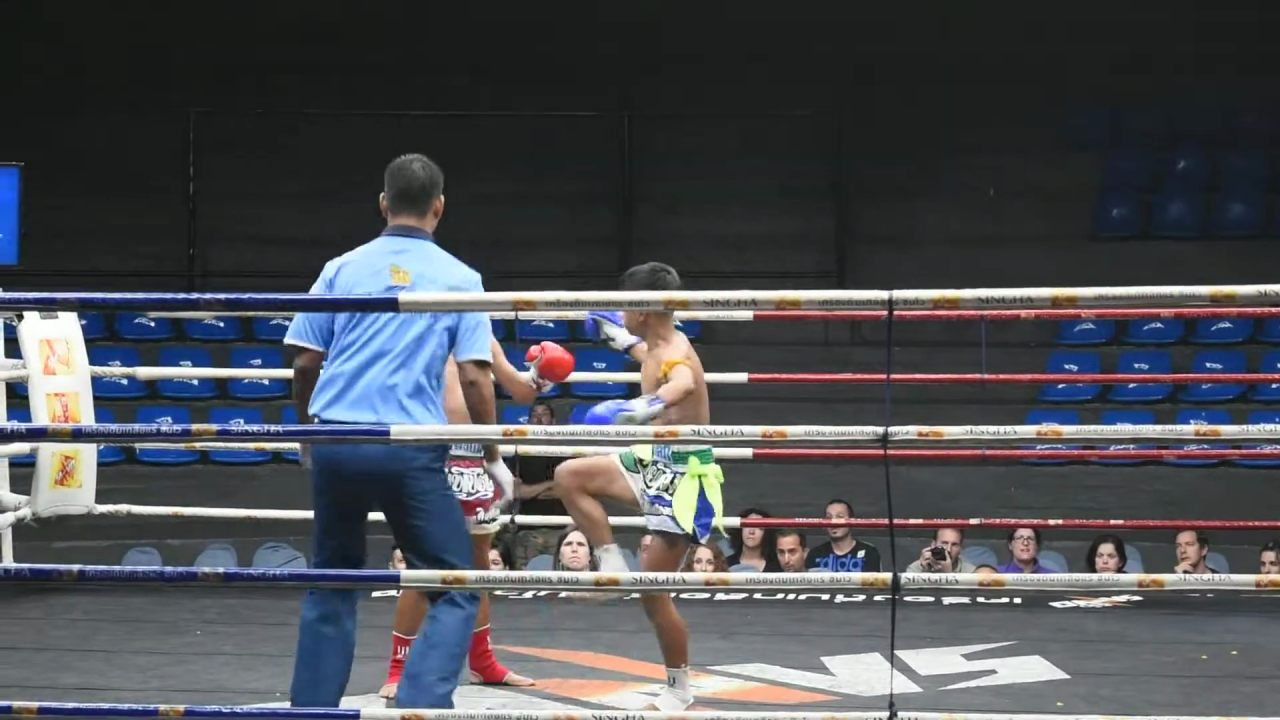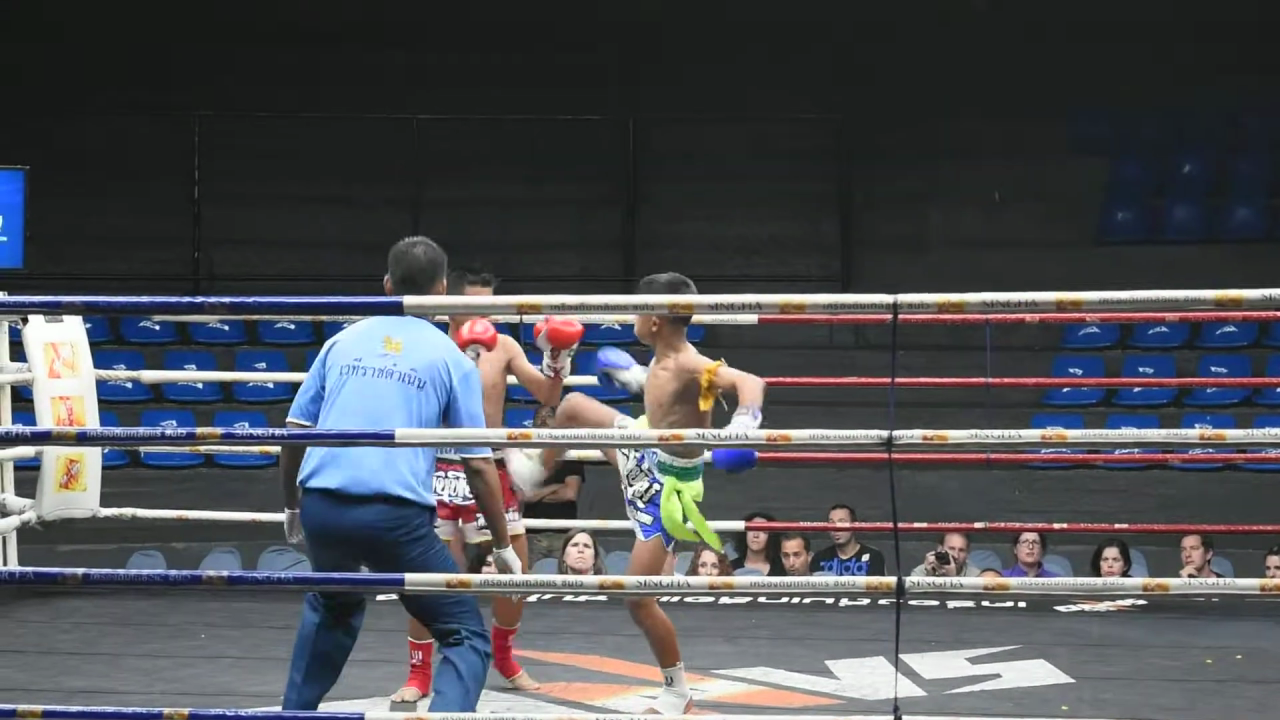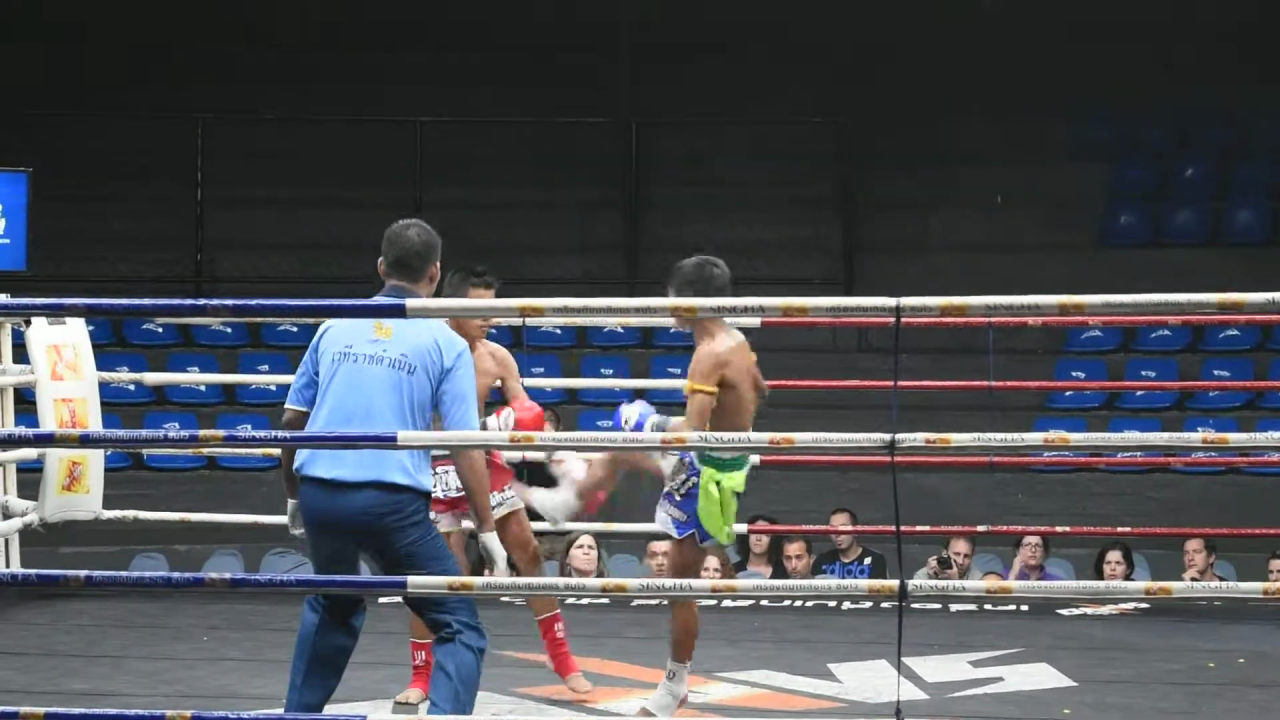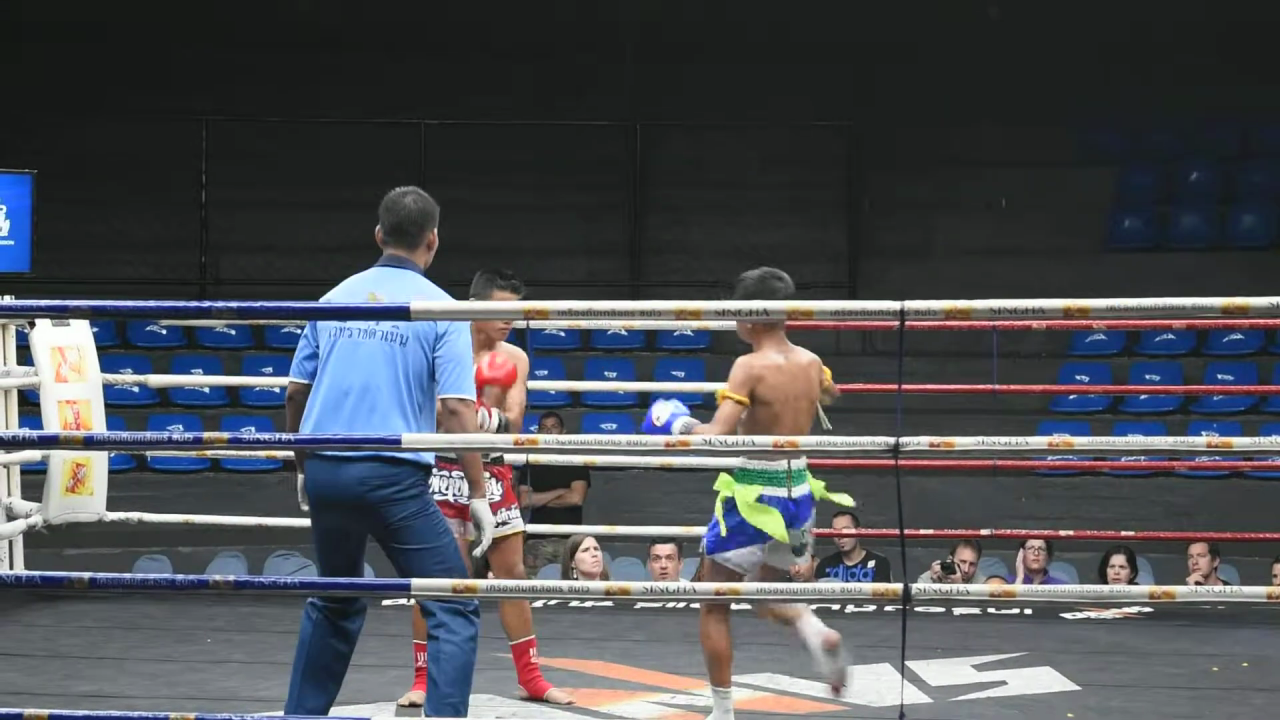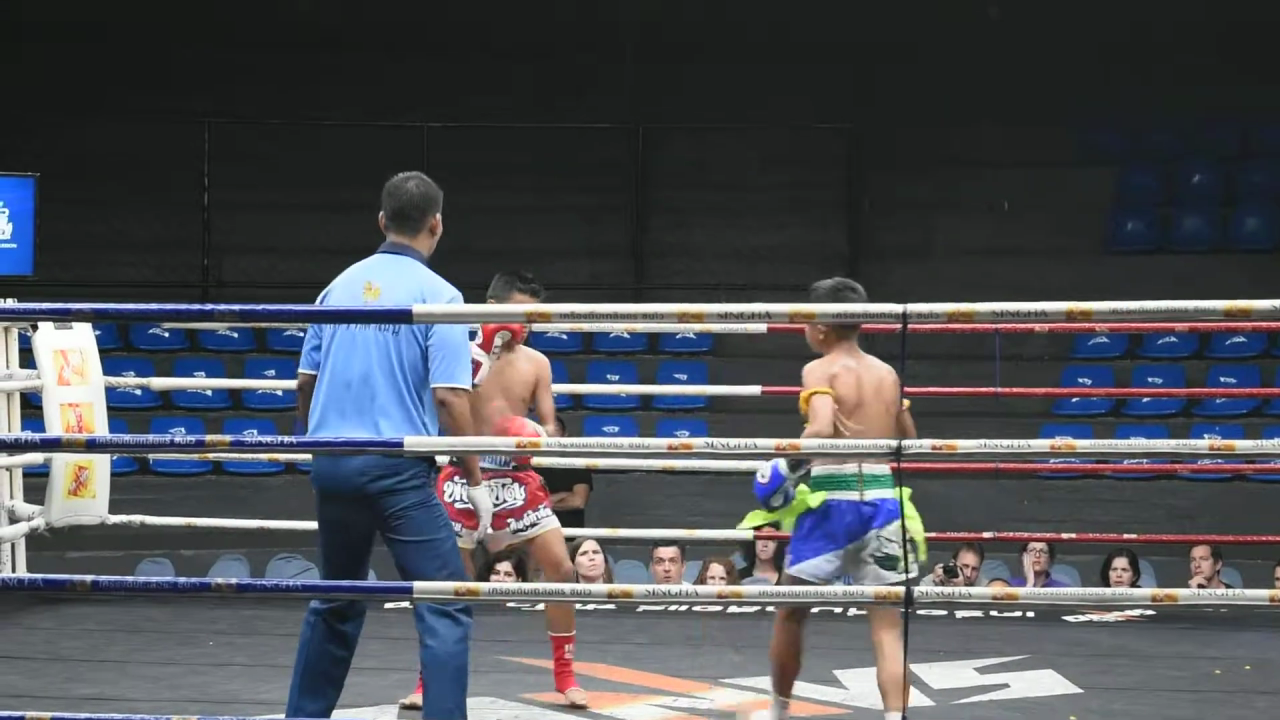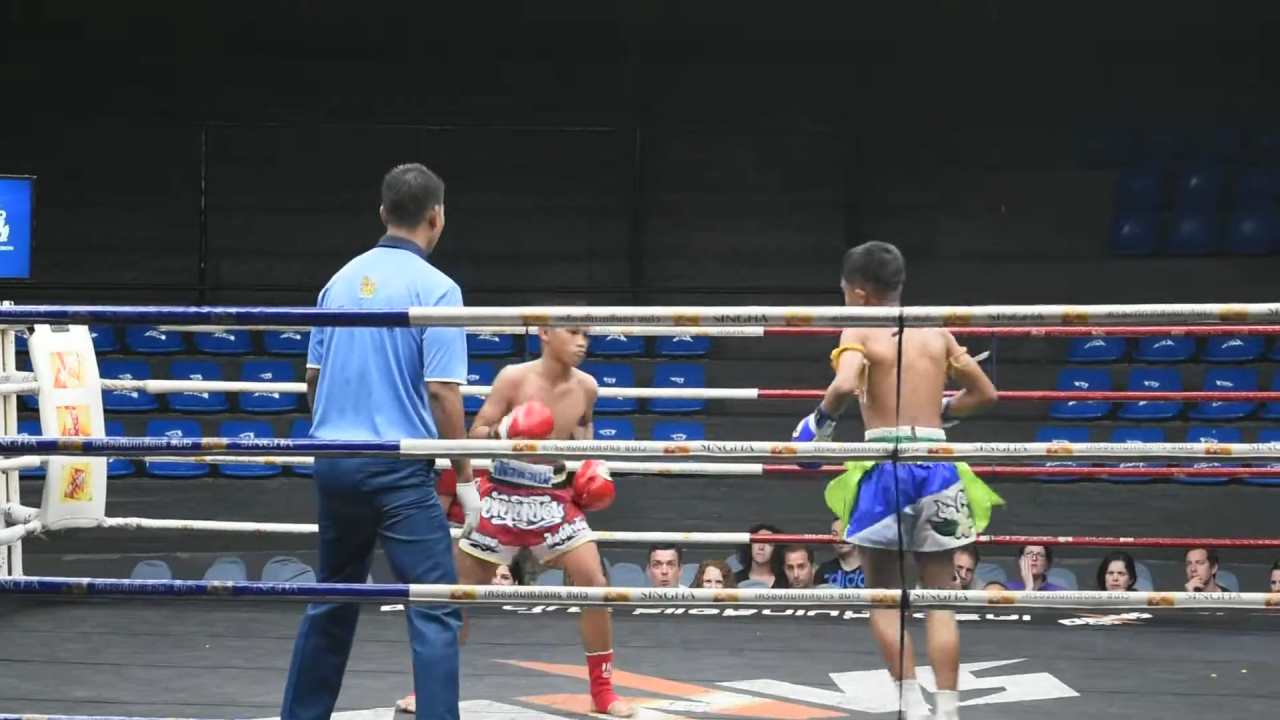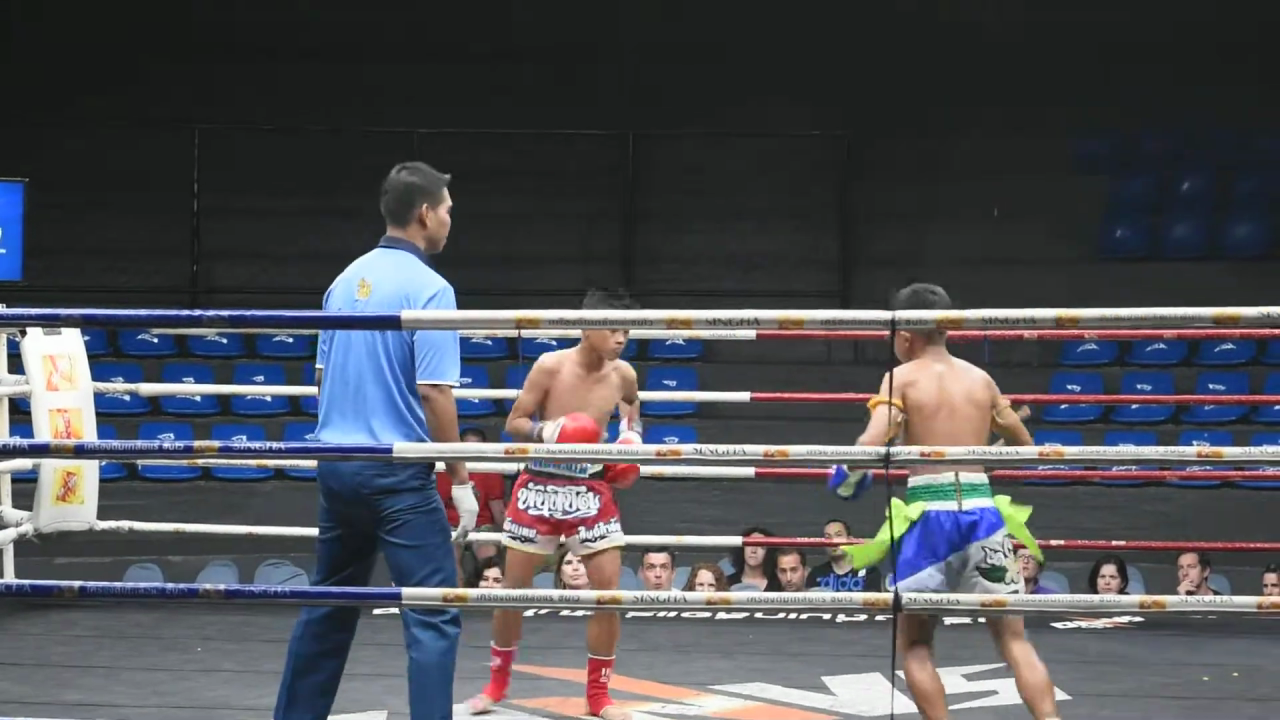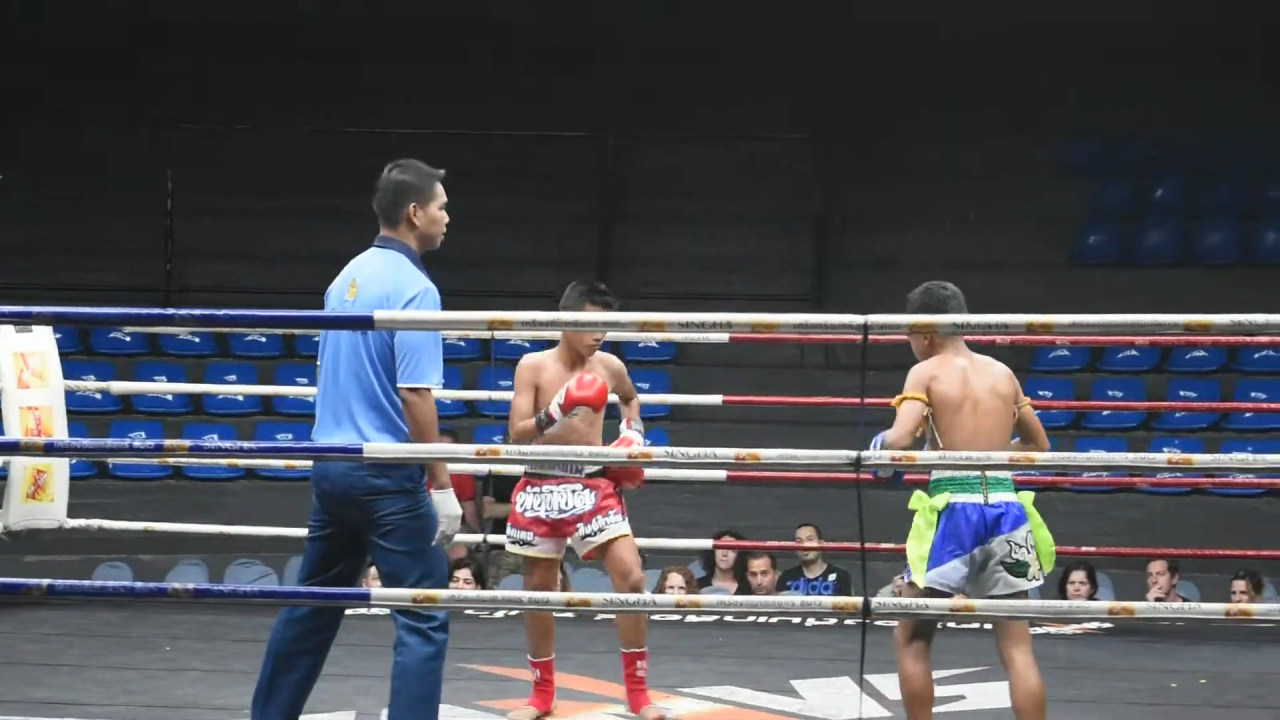
dt=0.2s
person 1, frame 1
left shoulder: (342, 268)
right shoulder: (458, 277)
left elbow: (303, 358)
right elbow: (475, 374)
left wrist: (305, 430)
right wrist: (493, 458)
left hip: (336, 446)
right hip: (408, 453)
left knee: (331, 585)
right knee: (454, 592)
left ankle: (312, 710)
right ankle: (426, 710)
person 1, frame 2
left shoulder: (343, 340)
right shoulder: (452, 359)
left elbow: (294, 433)
right elbow: (478, 462)
left wrist: (293, 505)
right wrist: (503, 542)
left hip: (323, 507)
right hip: (395, 515)
left knee: (332, 605)
right knee: (466, 636)
left ankle: (296, 713)
person 1, frame 3
left shoulder: (335, 325)
right shoulder: (445, 342)
left elbow: (292, 420)
right elbow: (463, 445)
left wrist: (294, 495)
right wrist: (487, 531)
left hip: (321, 496)
right hip: (392, 502)
left knee: (334, 603)
right knee: (460, 627)
left ankle: (299, 713)
person 1, frame 4
left shoulder: (335, 296)
right shoulder: (440, 308)
left elbow: (296, 393)
right elbow: (456, 411)
left wrist: (303, 467)
right wrist: (478, 495)
left hip: (326, 473)
right hip: (393, 477)
left knee: (334, 601)
right knee: (453, 611)
person 1, frame 5
left shoulder: (339, 285)
right shoulder: (438, 294)
left elbow: (306, 383)
right elbow: (449, 397)
right wrist: (474, 480)
left hip: (332, 466)
right hip: (398, 470)
left knee: (335, 601)
right knee: (444, 608)
person 1, frame 6
left shoulder: (341, 279)
right shoulder: (435, 288)
left elbow: (314, 376)
right elbow: (442, 392)
right wrist: (465, 477)
left hip: (333, 462)
right hip: (397, 469)
left knee: (331, 601)
right knee: (434, 610)
person 1, frame 7
left shoulder: (346, 279)
right shoulder: (429, 288)
left elbow: (322, 376)
right elbow: (434, 394)
right wrist: (461, 481)
left hip: (337, 465)
right hip: (396, 472)
left knee: (329, 605)
right knee: (433, 614)
person 1, frame 8
left shoulder: (347, 276)
right shoulder: (414, 288)
right elbow: (416, 397)
right wrist: (441, 485)
left hip: (330, 464)
right hip: (386, 474)
left knee: (312, 603)
right knee: (423, 618)
person 2, frame 1
left shoulder: (673, 352)
right shoulder: (661, 344)
left elbow: (681, 386)
left wrist: (633, 409)
right wrist: (622, 338)
left hip: (681, 478)
right hip: (655, 460)
left knee: (653, 593)
right knee: (567, 478)
left ankle: (678, 690)
right ankle: (613, 564)
person 2, frame 2
left shoulder: (690, 367)
right shoulder: (664, 359)
left elbow: (751, 384)
left wrist: (743, 426)
right wrist: (631, 375)
left hip: (668, 487)
right hip: (649, 453)
left knee: (639, 599)
right knee: (572, 405)
right ankle: (530, 469)
person 2, frame 3
left shoulder: (711, 353)
right shoulder: (733, 339)
left elbow: (692, 430)
right elbow: (759, 390)
left wrist: (651, 422)
left hip: (710, 474)
right hip: (700, 457)
left knee: (680, 585)
right knee: (619, 450)
right ankle: (566, 499)
person 2, frame 4
left shoulder: (748, 367)
right shoulder: (810, 362)
left elbow: (716, 437)
right elbow: (830, 396)
left wrist: (678, 423)
left hip: (752, 495)
right hip: (797, 493)
left knee: (713, 608)
right knee: (768, 597)
right ankle: (816, 632)
person 2, frame 5
left shoulder: (821, 373)
right shoulder: (887, 373)
left elbow: (817, 434)
right elbow: (907, 442)
left wrist: (784, 472)
left hip: (833, 506)
right hip: (884, 505)
left knee: (789, 617)
right knee: (887, 632)
person 2, frame 6
left shoulder: (858, 334)
right shoulder: (938, 335)
left elbow: (844, 386)
right elbow: (985, 393)
left wrist: (818, 424)
left hip: (887, 472)
right hip: (937, 469)
left knee: (882, 600)
right knee: (939, 602)
person 2, frame 7
left shoulder: (901, 378)
right shoulder: (981, 378)
left elbow: (873, 442)
right elbow: (1023, 444)
left wrist: (851, 473)
left hip: (932, 516)
right hip: (983, 513)
left knee: (915, 644)
right knee: (1015, 641)
person 2, frame 8
left shoulder: (925, 373)
right shoulder: (1003, 374)
left elbow: (900, 438)
right elbow: (1039, 446)
left wrist: (881, 453)
left hip: (954, 510)
right hip: (1006, 507)
left knee: (911, 638)
right knee: (1016, 645)
person 3, frame 1
left shoulder: (483, 344)
left elbow: (523, 393)
left wrist: (539, 375)
left hip: (473, 467)
left knee: (477, 571)
left ankle: (485, 664)
right ankle: (399, 670)
person 3, frame 2
left shoulder: (504, 347)
left elbow: (550, 395)
left wrist: (558, 355)
right wrist: (463, 353)
left hip: (493, 474)
right hip: (445, 475)
left knee: (517, 569)
left ankle: (504, 656)
right ankle: (418, 674)
person 3, frame 3
left shoulder: (498, 357)
left elbow: (528, 418)
right wrist: (490, 426)
left hip: (482, 465)
right hip: (435, 471)
left knee: (529, 551)
left ankle: (562, 658)
right ankle: (421, 676)
person 3, frame 4
left shoulder: (514, 356)
left elbow: (514, 421)
left wrist: (491, 417)
right wrist: (472, 383)
left hip: (492, 475)
right hip: (443, 473)
left knee: (512, 576)
left ankle: (531, 678)
right ankle: (423, 679)
person 3, frame 5
left shoulder: (538, 363)
right shoulder: (466, 351)
left elbow: (550, 427)
left wrist: (532, 436)
right wrist: (484, 346)
left hip: (518, 480)
right hip: (468, 478)
left knee: (561, 570)
left ankle: (566, 677)
right ankle: (429, 680)
person 3, frame 6
left shoulder: (587, 386)
right shoulder: (514, 378)
right elbow: (477, 435)
left wrist: (592, 465)
right wrist: (506, 433)
left hip: (556, 499)
right hip: (505, 494)
left knee: (596, 587)
right knee: (465, 591)
person 3, frame 7
left shoulder: (623, 375)
right shoulder: (548, 366)
right elbow: (513, 424)
left wrist: (631, 438)
right wrist: (548, 432)
left hip: (592, 490)
right hip: (541, 486)
left knee: (609, 592)
right knee: (514, 588)
right ankle: (497, 681)
person 3, frame 8
left shoulder: (611, 367)
right shoulder: (532, 366)
left elbow: (630, 400)
right elbow: (518, 434)
left wrist: (632, 436)
right wrist: (559, 408)
left hip: (595, 489)
right hip: (541, 488)
left knee: (631, 581)
right knee: (538, 595)
